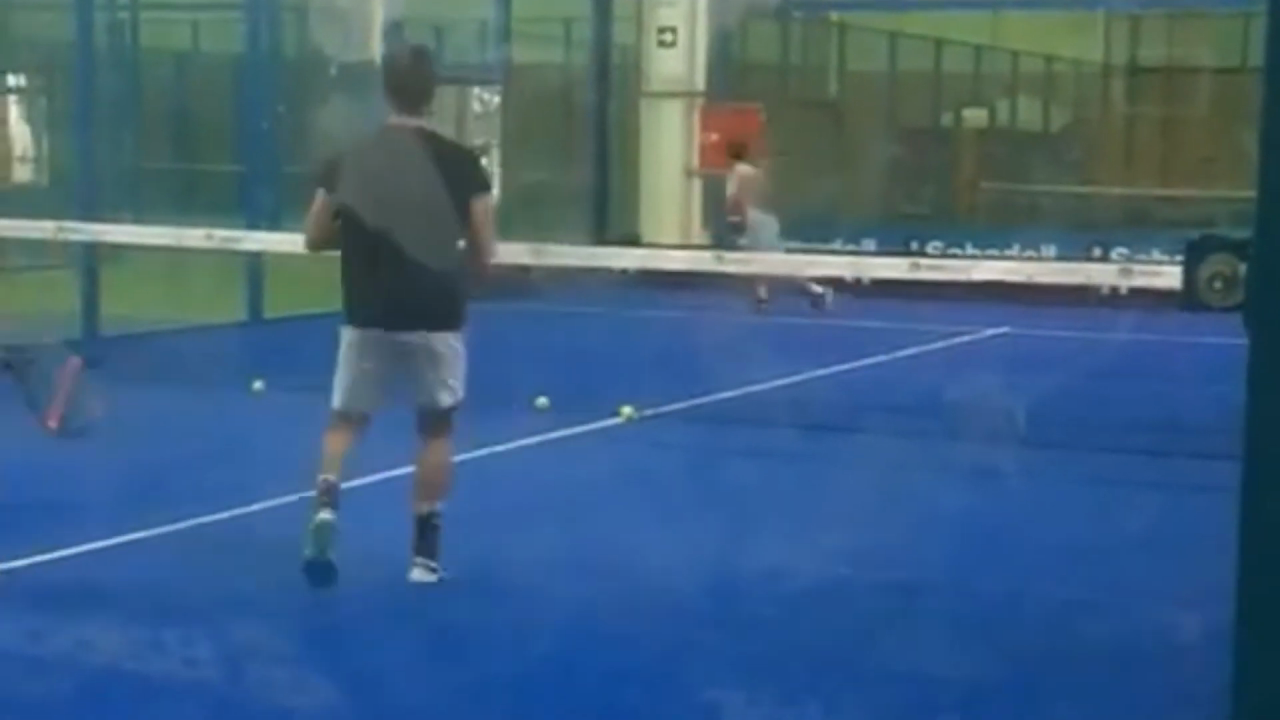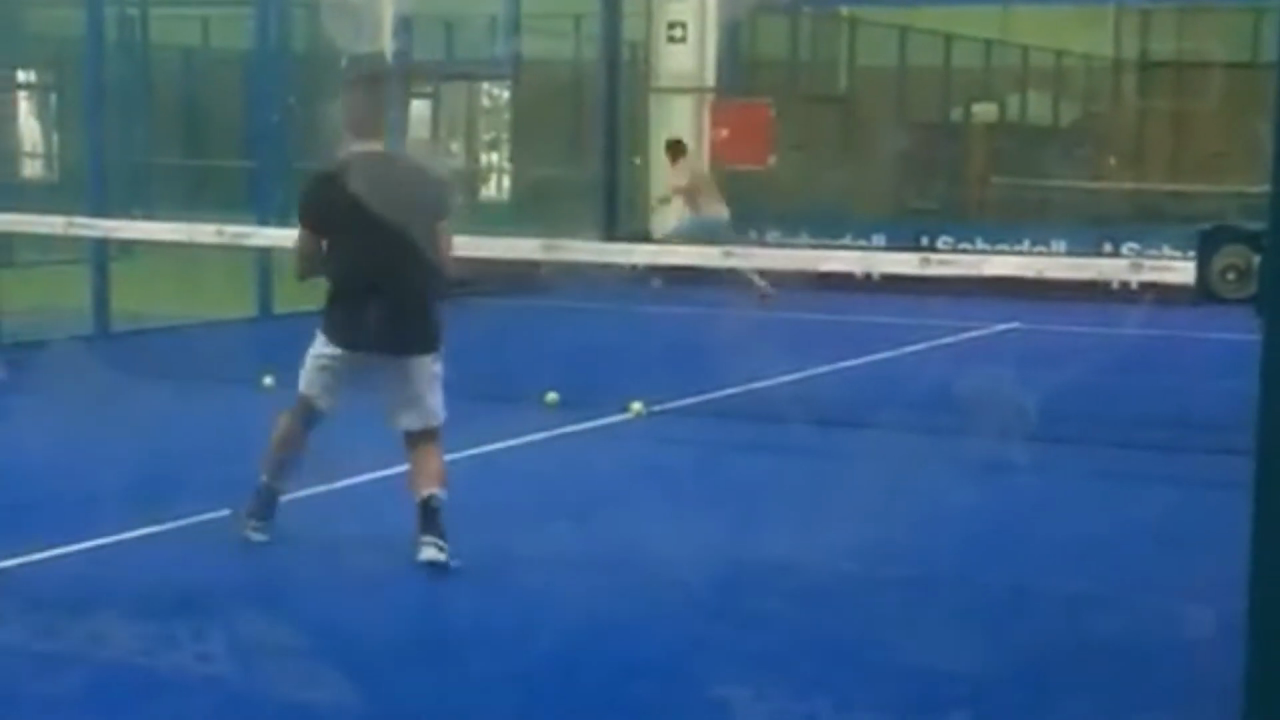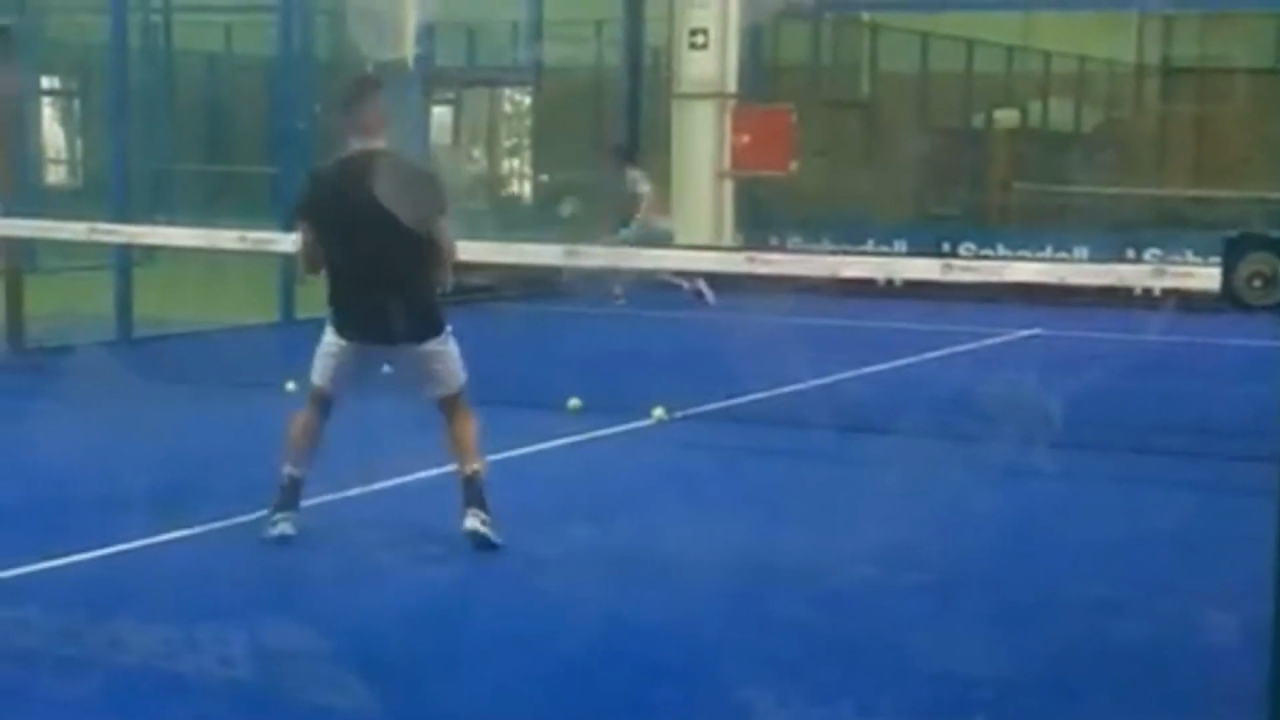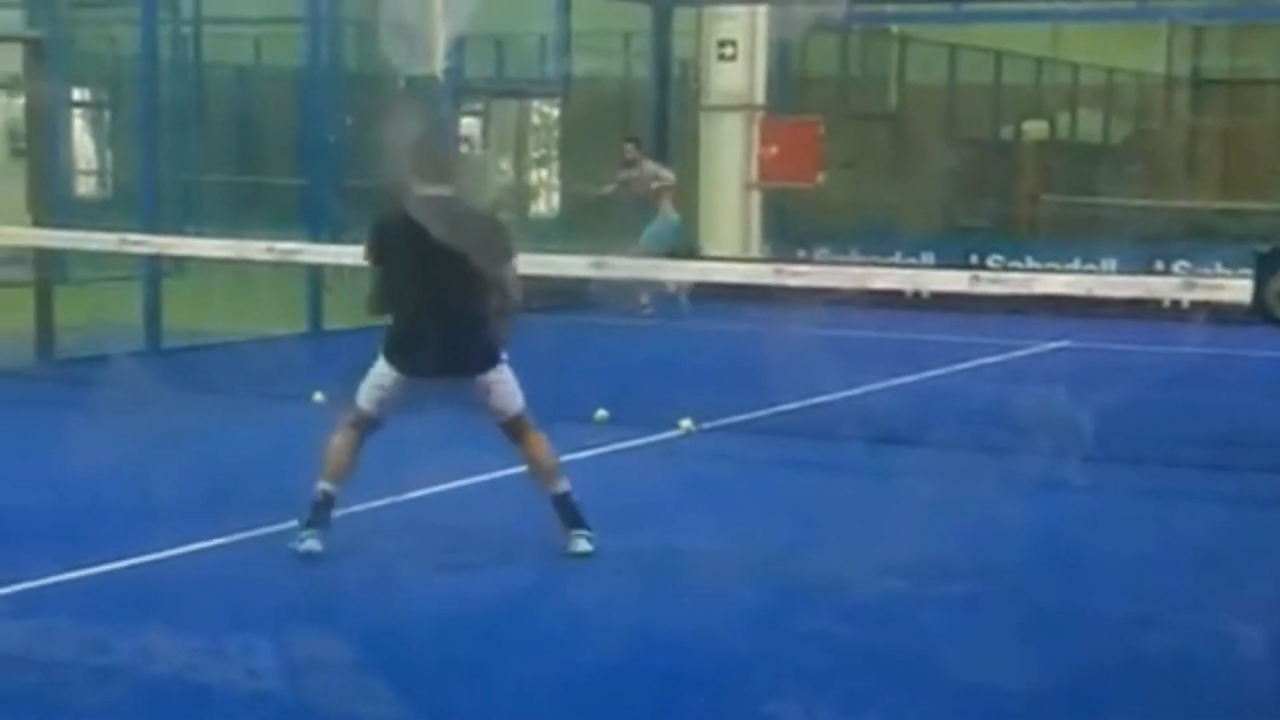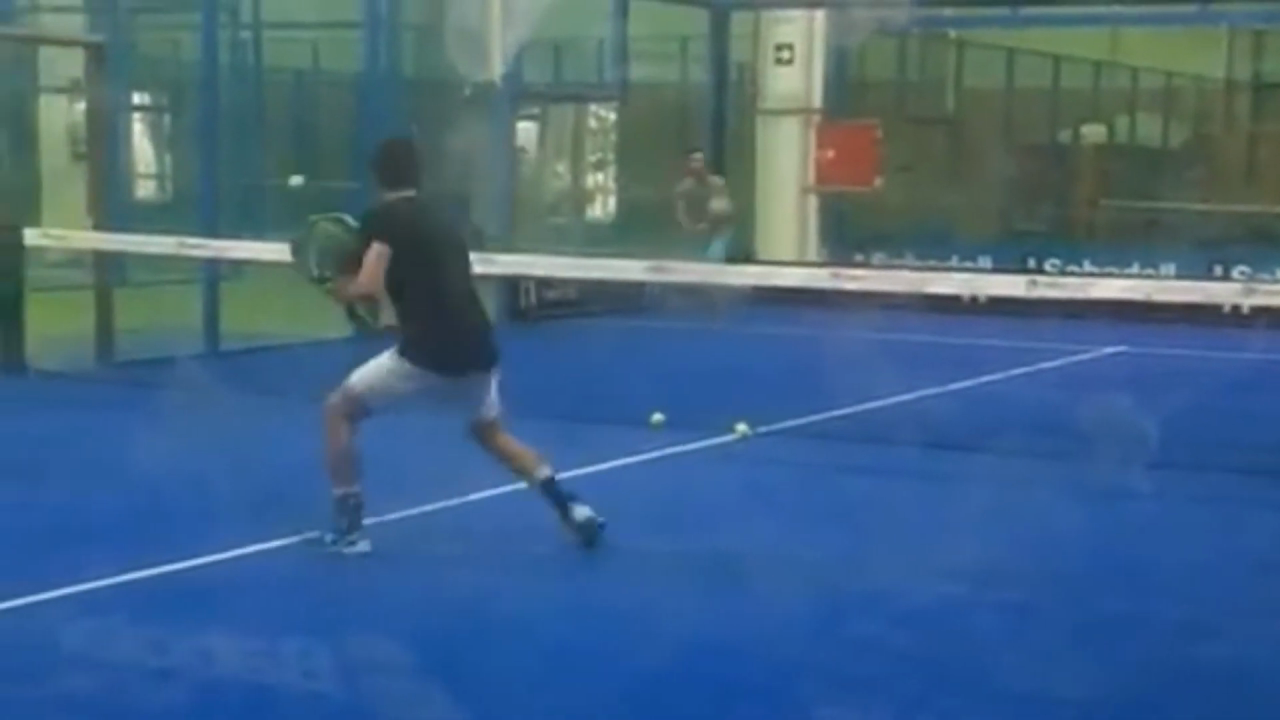
dt=0.3s
person 1, frame 1
left shoulder: (351, 160)
right shoulder: (460, 161)
left elbow: (315, 238)
right elbow: (483, 253)
left hip: (368, 319)
right hip: (437, 319)
left knee: (344, 425)
right knee: (435, 429)
left ankle: (326, 511)
right ankle: (425, 553)
person 1, frame 2
left shoulder: (322, 187)
right shoulder: (425, 184)
left elbow: (306, 266)
right elbow: (441, 266)
left hip: (344, 331)
right hip: (411, 337)
left knee: (300, 418)
right knee: (425, 442)
left ankle: (260, 515)
right ankle: (431, 533)
person 1, frame 3
left shoulder: (320, 185)
right shoulder: (421, 181)
left elbow: (311, 262)
right elbow: (446, 261)
left hip: (351, 323)
right hip: (418, 323)
left knee: (316, 406)
right knee: (457, 410)
left ankle: (284, 510)
right ankle: (475, 508)
person 1, frame 4
left shoulder: (389, 227)
right shoulder: (487, 227)
left elbow: (380, 302)
right elbow: (509, 299)
left hip: (409, 352)
right hip: (475, 353)
left knee: (352, 427)
right knee: (523, 431)
left ankle: (314, 528)
right ankle: (576, 529)
person 1, frame 5
left shoulder: (383, 219)
right shoulder: (445, 222)
left elbow: (368, 287)
left wrist: (343, 289)
left hip: (423, 353)
right hip: (477, 351)
left knee: (339, 411)
right knee: (489, 433)
left ankle: (348, 527)
right ankle: (571, 507)
